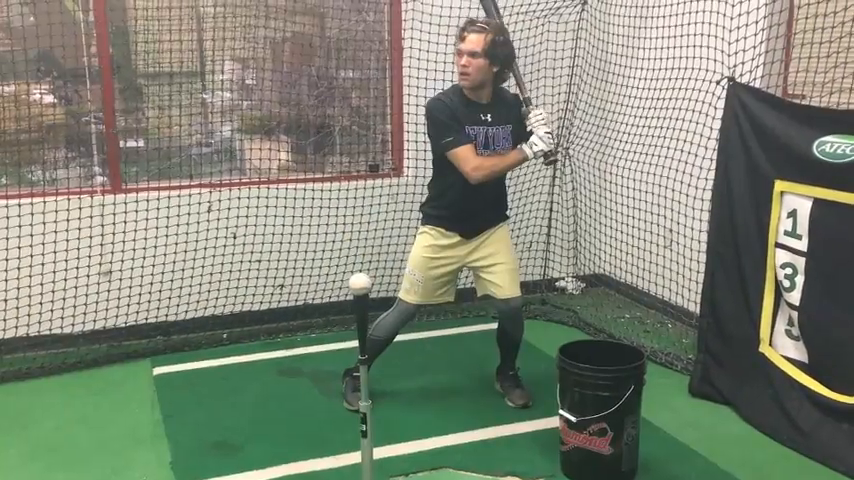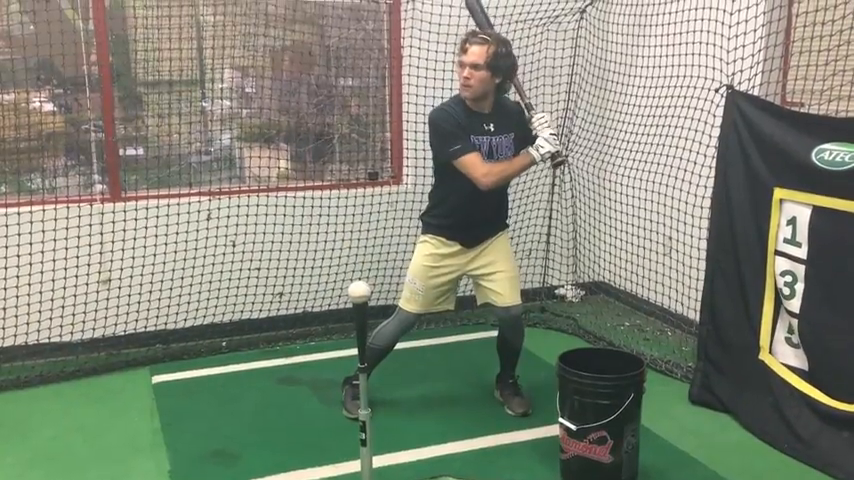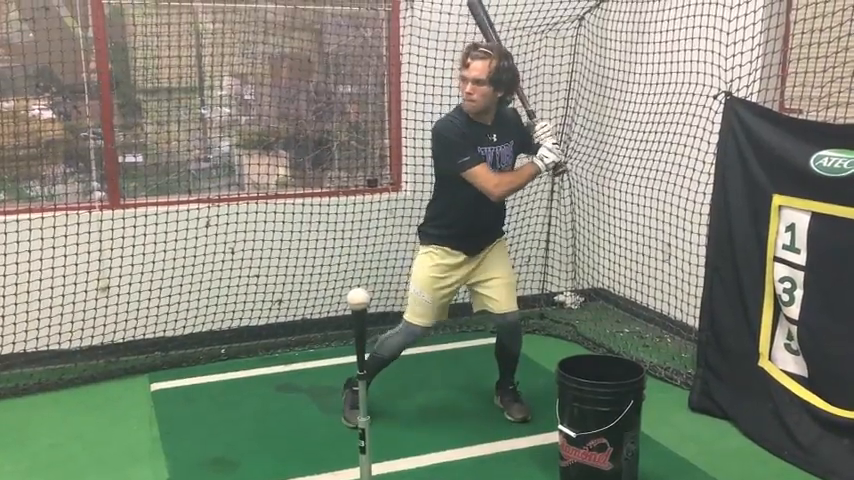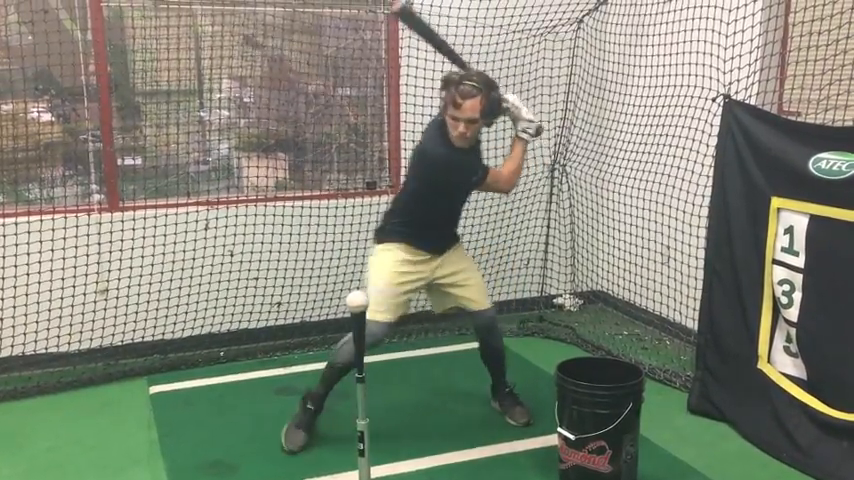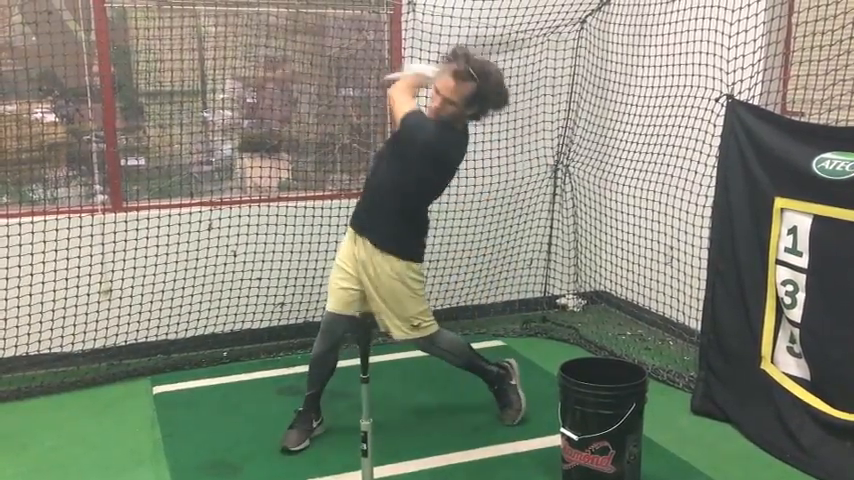
dt=0.4s
person 1, frame 1
left shoulder: (511, 105)
right shoulder: (442, 107)
left elbow: (526, 154)
right elbow: (474, 170)
left wrist: (540, 136)
right wrist: (528, 150)
left hip: (491, 228)
right hip: (442, 230)
left knee: (511, 305)
right knee: (405, 309)
left ankle: (507, 374)
right ankle: (356, 374)
person 1, frame 2
left shoulder: (512, 113)
right shoulder: (444, 117)
left elbow: (532, 155)
right elbow: (485, 176)
left wrist: (544, 137)
right wrist: (535, 153)
left hip: (491, 236)
right hip: (442, 238)
left knee: (511, 313)
right knee: (405, 317)
left ankle: (507, 382)
right ankle: (355, 381)
person 1, frame 3
left shoulder: (509, 120)
right shoulder: (448, 130)
left elbow: (542, 153)
right elbow: (495, 187)
left wrist: (542, 140)
right wrist: (540, 163)
left hip: (488, 244)
right hip: (442, 247)
left knee: (509, 320)
right knee: (413, 330)
left ankle: (506, 388)
right ankle: (356, 387)
person 1, frame 4
left shoulder: (467, 133)
right shoulder: (437, 154)
right elbow: (502, 183)
left wrist: (515, 116)
right wrist: (523, 136)
left hip: (444, 246)
right hip: (400, 246)
left knee: (486, 319)
right knee: (375, 330)
left ankle: (501, 391)
right ankle: (311, 405)
person 1, frame 5
left shoulder: (438, 139)
right shoulder: (431, 117)
left elbow: (399, 94)
left wrist: (412, 76)
left hip: (394, 252)
right hip: (360, 235)
left knee: (423, 335)
right knee: (332, 327)
left ankle: (500, 376)
right ankle: (310, 412)
